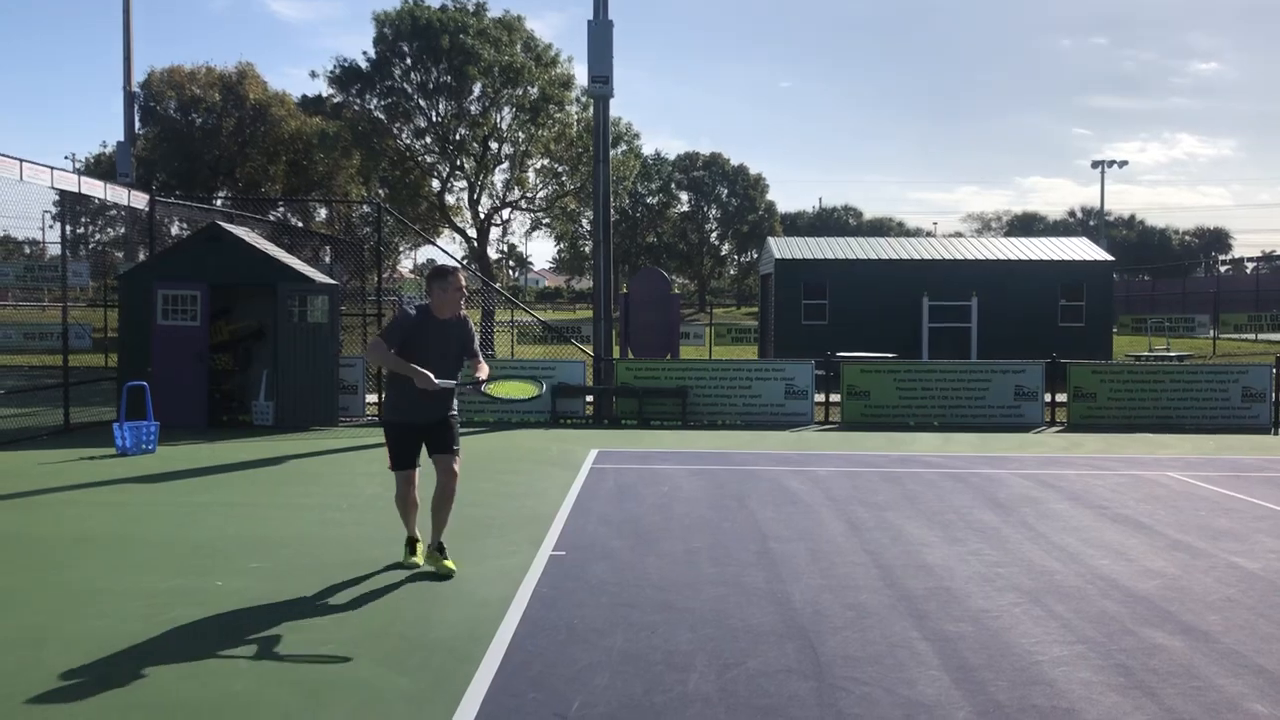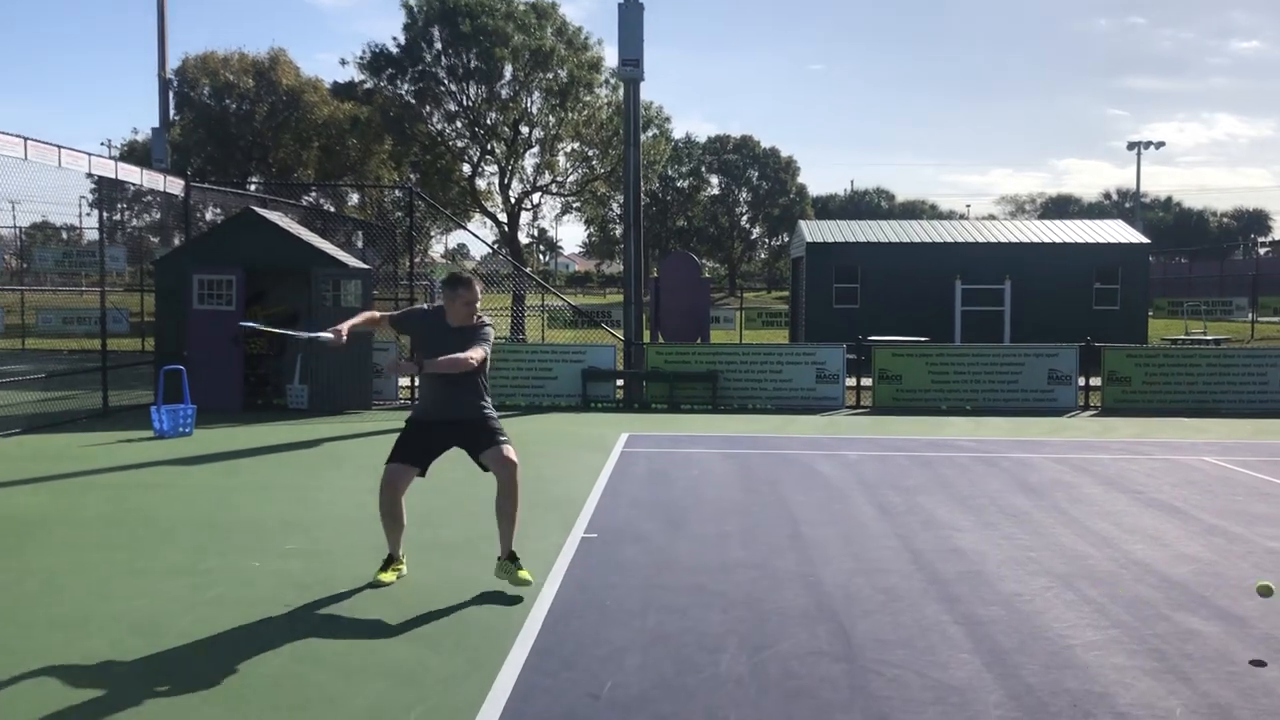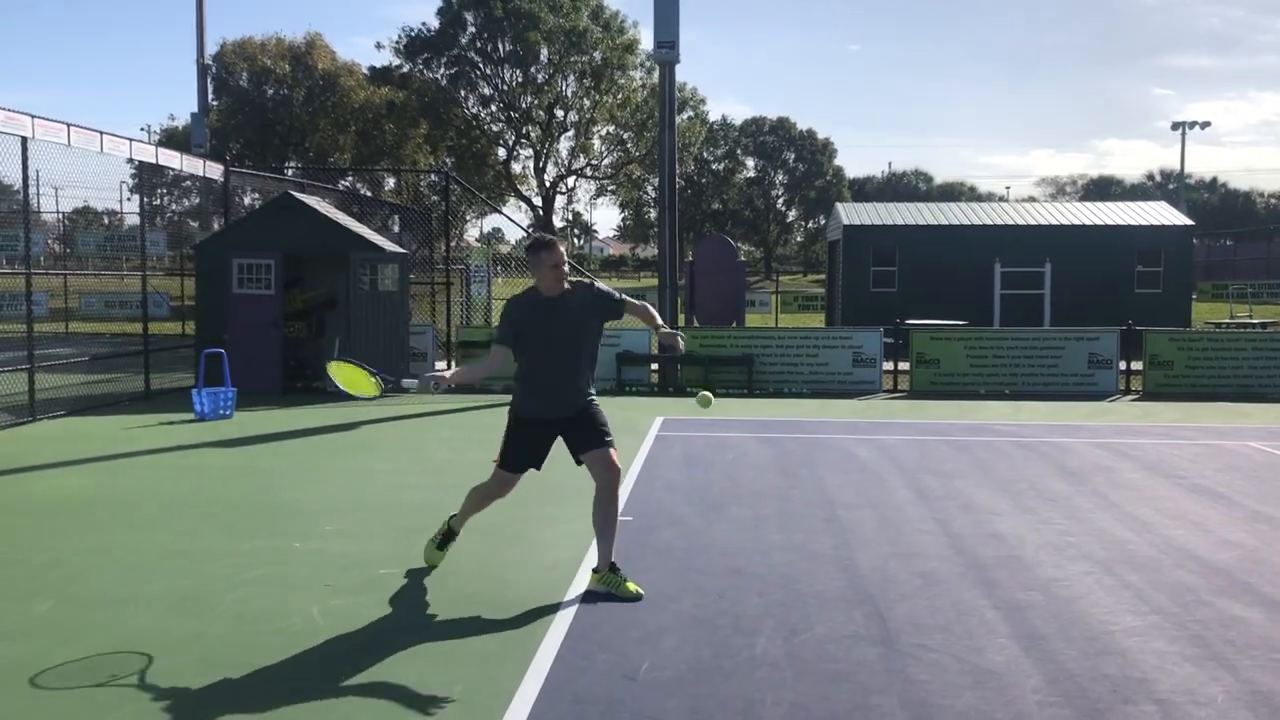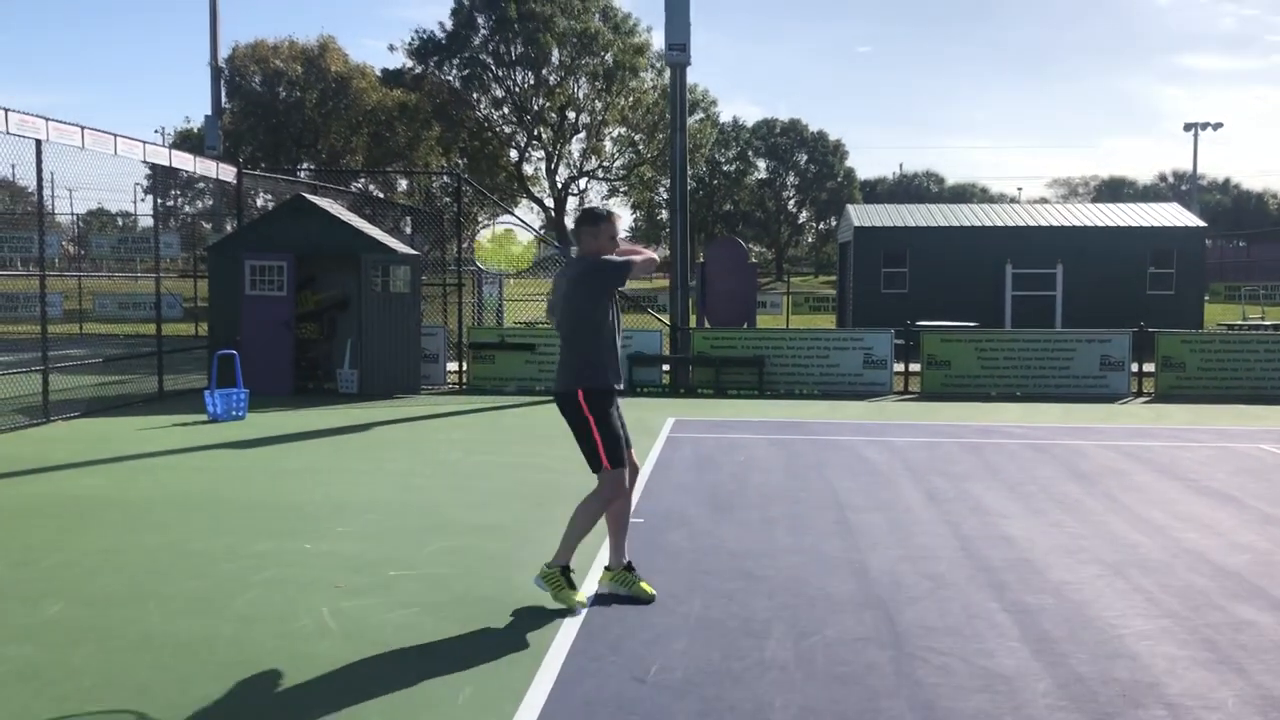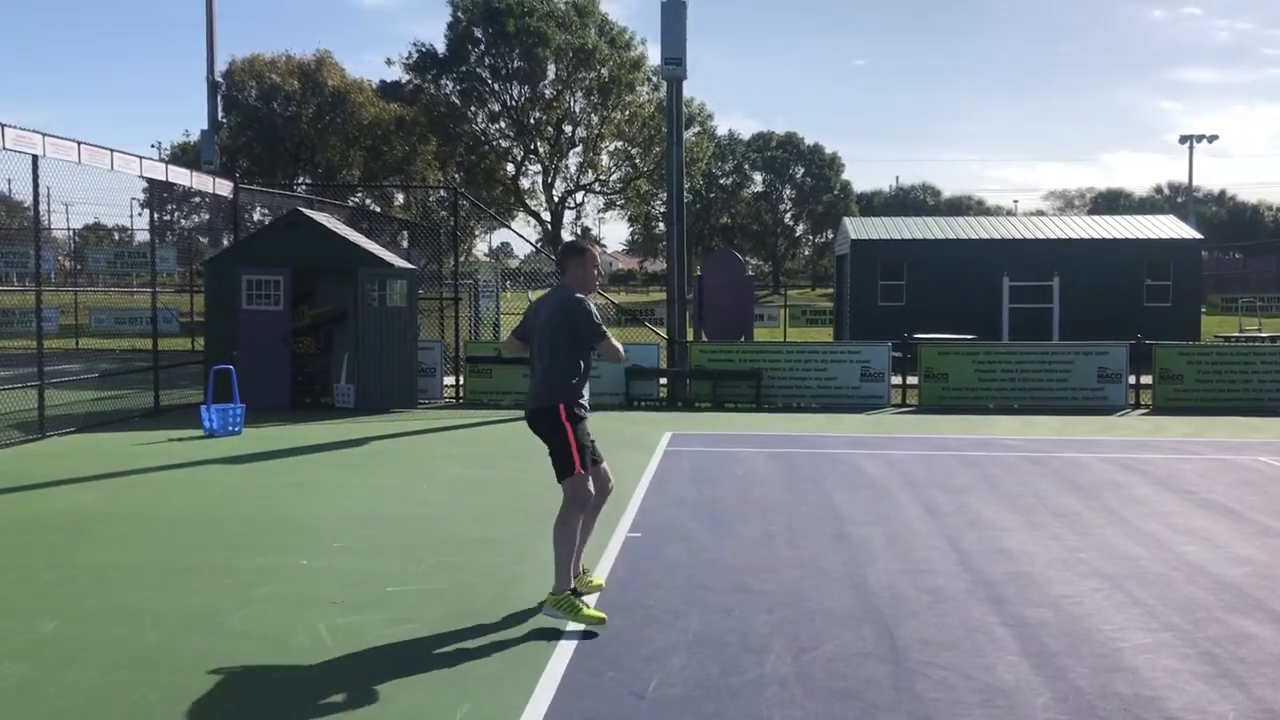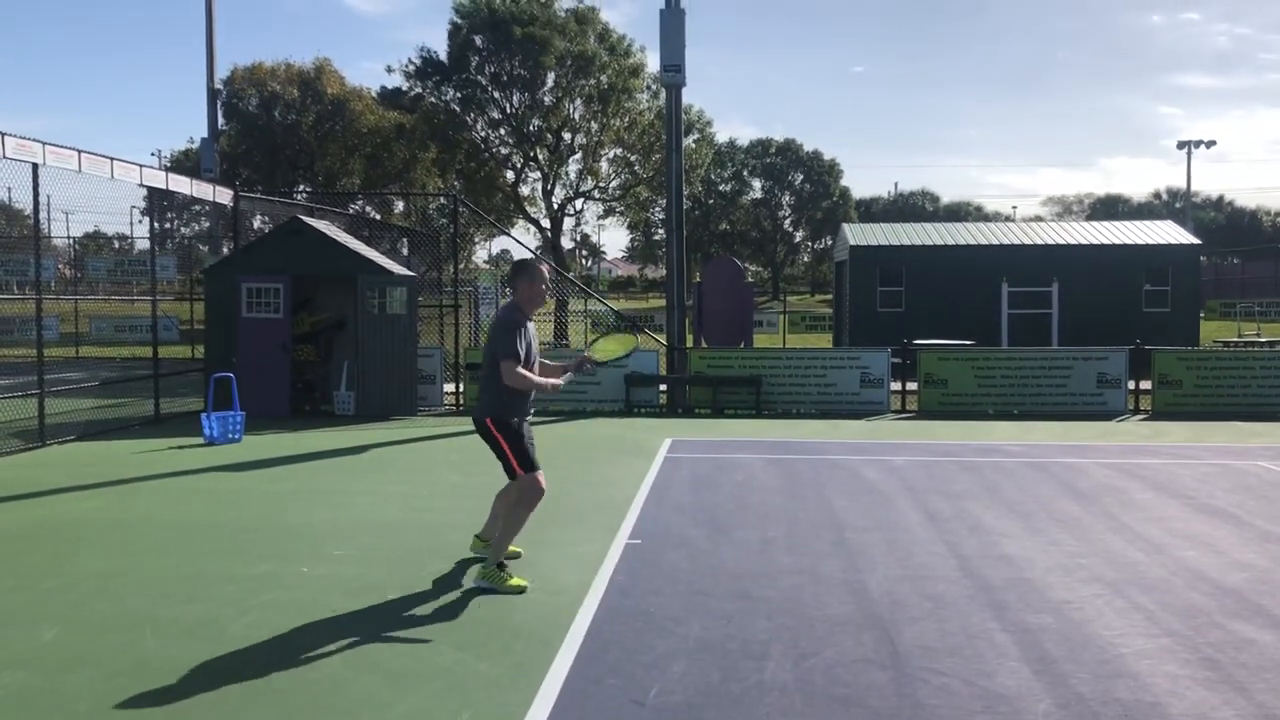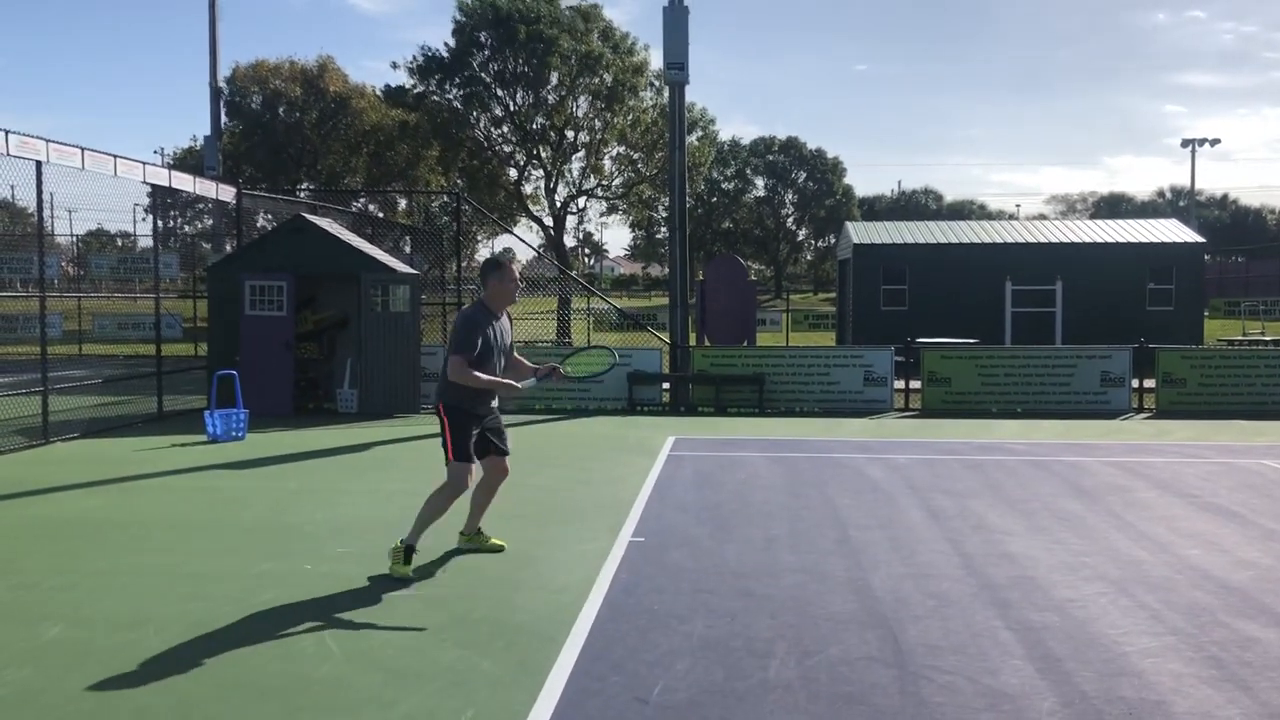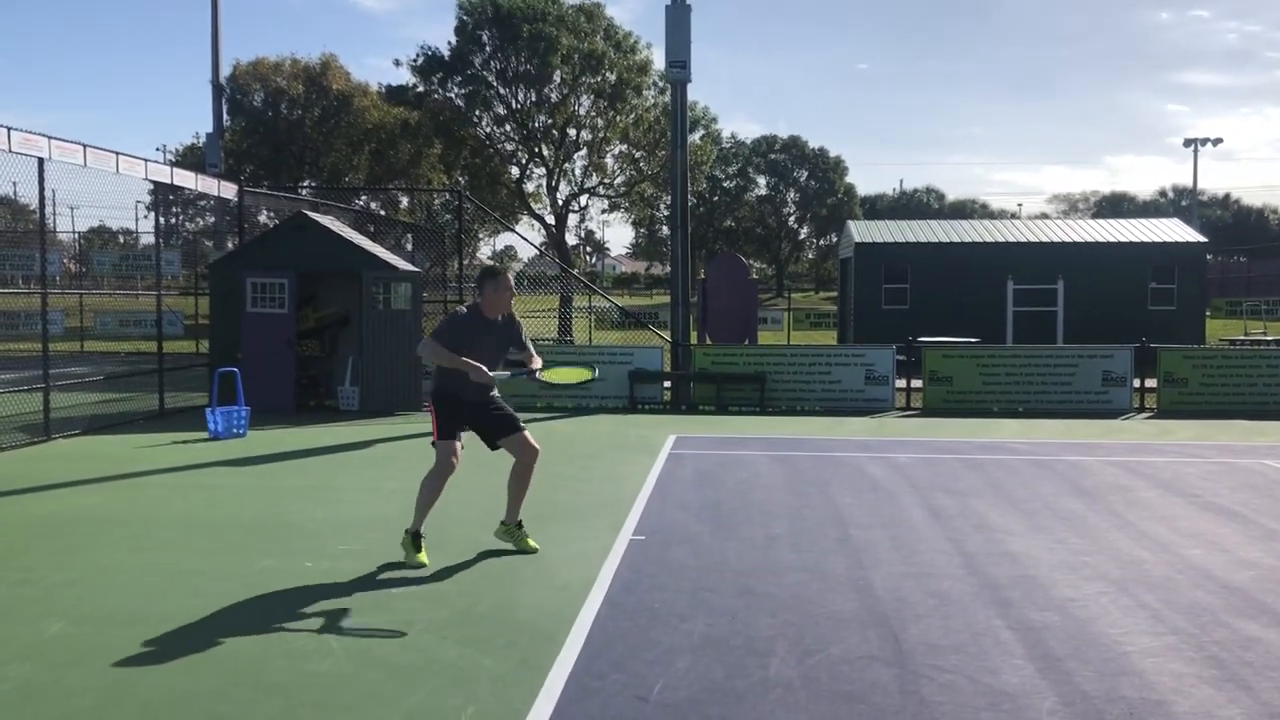
dt=0.4s
person 1, frame 1
left shoulder: (463, 324)
right shoulder: (409, 318)
left elbow: (478, 363)
right elbow: (372, 351)
left wrist: (480, 374)
right wrist: (414, 371)
left hip: (442, 412)
right hip: (401, 415)
left knee: (449, 472)
right knee: (406, 484)
left ankle: (436, 546)
right ankle: (413, 538)
person 1, frame 2
left shoulder: (482, 329)
right shoulder: (423, 317)
left elbow: (469, 360)
right elbow: (377, 317)
left wrist: (420, 366)
right wrist: (346, 326)
left hip: (475, 416)
right hip: (428, 417)
left knee: (508, 465)
right knee: (390, 484)
left ankle: (506, 557)
right ankle: (395, 558)
person 1, frame 3
left shoulder: (588, 294)
right shoulder: (519, 309)
left elbow: (637, 306)
right elbow: (494, 362)
left wrist: (661, 329)
right wrist: (454, 375)
left hip: (580, 404)
right hip: (532, 409)
left knee: (609, 473)
right knee: (500, 484)
left ankle: (604, 571)
right ankle: (454, 527)
person 1, frame 4
left shoulder: (568, 274)
right shoulder: (593, 268)
left elbow: (552, 314)
right elbow: (650, 261)
right wrist: (623, 252)
left hip: (595, 389)
right hip: (585, 391)
left knee: (629, 471)
right knee: (612, 486)
left ankle: (617, 569)
right ankle: (556, 568)
person 1, frame 5
left shoulder: (542, 305)
right shoulder: (578, 303)
left elbow: (511, 347)
right elbow: (616, 354)
right wrist: (598, 345)
left hip: (545, 408)
right hip: (559, 408)
left knee: (601, 484)
right knee: (579, 494)
left ankle: (572, 571)
right ankle: (561, 594)
person 1, frame 6
left shoulder: (521, 320)
right shoulder: (511, 322)
left elbow: (529, 367)
right elbow: (511, 375)
left wrist: (568, 367)
right wrist: (551, 382)
left hip: (512, 415)
right hip: (496, 417)
left knee: (524, 482)
right knee: (533, 488)
left ankle: (486, 538)
right ankle: (491, 568)
person 1, frame 7
left shoulder: (503, 317)
right shoulder: (472, 319)
left elbow: (509, 357)
right elbow: (456, 372)
left wrist: (536, 370)
right wrist: (499, 384)
left hip: (485, 406)
right hip: (455, 407)
left knee: (499, 470)
right knee: (459, 482)
left ankle: (471, 532)
right ankle: (406, 546)
person 1, frame 8
left shoulder: (510, 322)
right shoulder: (461, 318)
left elbow: (530, 356)
right elbow: (426, 349)
left wrist: (534, 367)
right wrist: (467, 365)
left hip: (485, 398)
right hip: (449, 397)
left knee: (529, 451)
right knee: (447, 461)
left ankle: (510, 524)
right ankle: (414, 534)
